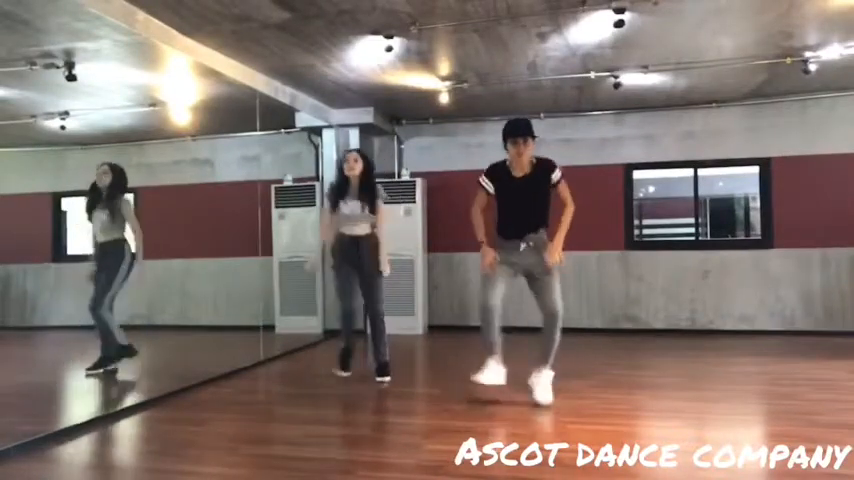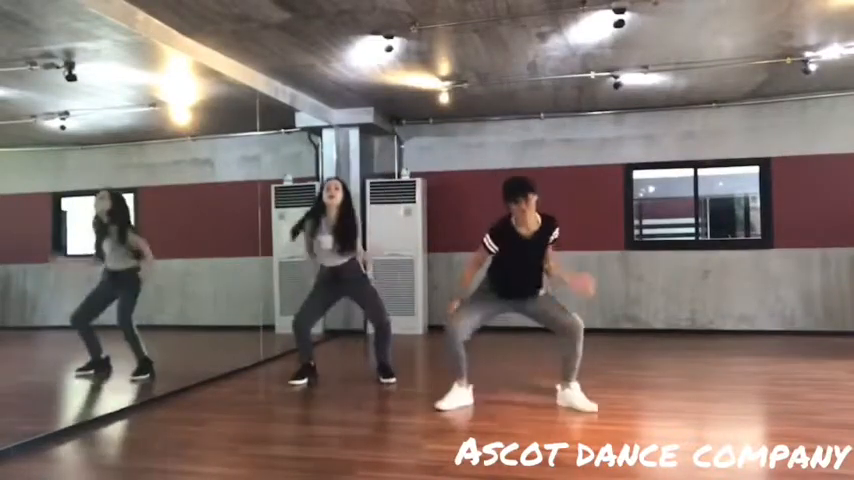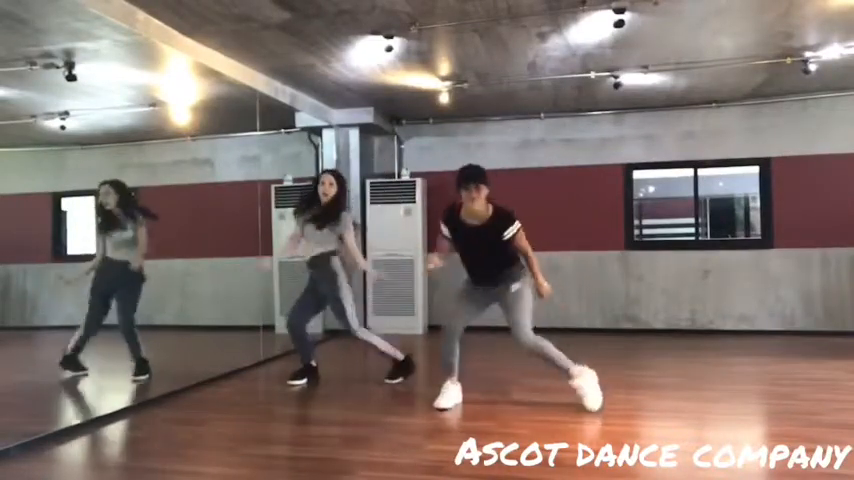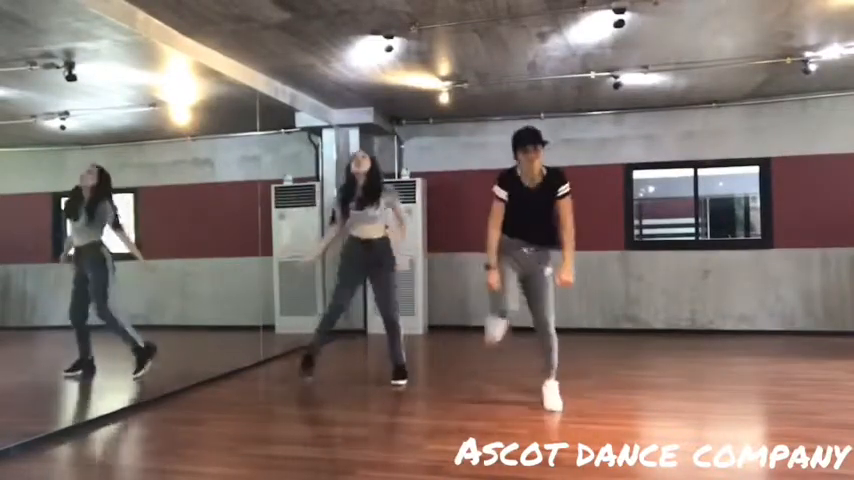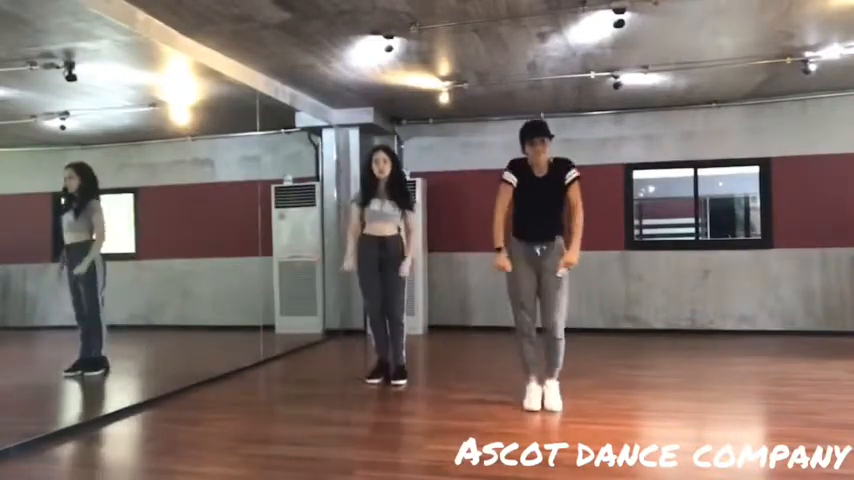
dt=0.5s
person 1, frame 1
left shoulder: (547, 169)
right shoulder: (495, 173)
left elbow: (568, 205)
right elbow: (477, 209)
left wrist: (557, 242)
right wrist: (483, 245)
left hip: (538, 248)
right hip: (504, 249)
left knee: (553, 311)
right knee: (489, 304)
left ankle: (542, 373)
right ankle: (495, 364)
person 1, frame 2
left shoulder: (549, 225)
right shoulder: (500, 232)
left elbow: (547, 264)
right elbow: (475, 262)
left wrist: (570, 279)
right wrist: (459, 298)
left hip: (532, 295)
right hip: (493, 294)
left knee: (574, 326)
right knee: (454, 329)
left ankle: (568, 389)
right ankle: (462, 388)
person 1, frame 3
left shoulder: (502, 218)
right shoulder: (451, 218)
left elbow: (525, 250)
right elbow: (442, 249)
left wrist: (540, 281)
right wrist: (434, 259)
left hip: (511, 280)
right hip: (477, 284)
left knee: (523, 336)
right knee: (451, 328)
left ankle: (579, 375)
right ankle: (452, 385)
person 1, frame 4
left shoulder: (557, 179)
right shoulder: (505, 181)
left elbow: (566, 224)
right elbow: (494, 226)
left wrist: (568, 265)
right wrist: (490, 267)
left hip: (539, 255)
right hip: (509, 251)
left knee: (546, 324)
right knee: (504, 308)
left ankle: (550, 383)
right ankle: (497, 315)
person 1, frame 5
left shoulder: (564, 168)
right shoulder: (515, 169)
left elbow: (576, 210)
right elbow: (500, 211)
left wrist: (574, 248)
right wrist: (499, 251)
left hip: (553, 252)
right hip: (521, 253)
left knee: (554, 324)
right knee: (524, 323)
left ankle: (551, 382)
right ankle: (533, 383)
person 2, frame 1
left shoulder: (374, 191)
right shoulder: (336, 191)
left elbow: (380, 225)
right elbow: (327, 224)
left wrist: (383, 256)
left hip: (367, 248)
right hip: (343, 248)
left knee: (376, 307)
right knee: (348, 302)
left ankle: (382, 363)
right ankle: (347, 349)
person 2, frame 2
left shoulder: (350, 222)
right shoulder: (313, 222)
left elbow: (357, 251)
right elbow: (311, 250)
left wrist: (365, 257)
left hip: (352, 275)
right hip: (327, 277)
left knee: (381, 320)
right knee: (300, 322)
left ankle: (383, 366)
right ankle: (308, 367)
person 2, frame 3
left shoulder: (340, 216)
right shoulder: (307, 212)
left elbow: (353, 248)
right elbow: (296, 240)
left wrist: (369, 270)
left hip: (331, 270)
right hip: (317, 275)
left knee: (353, 327)
right knee: (294, 321)
left ankle: (401, 361)
right ankle: (309, 367)
person 2, frame 4
left shoulder: (384, 191)
right shoulder: (344, 194)
left elbow: (402, 220)
right elbow: (337, 226)
right wrist: (318, 252)
left hip: (379, 252)
right hip: (353, 252)
left knee: (389, 311)
right knee: (336, 306)
left ankle: (399, 365)
right ankle: (311, 353)
person 2, frame 5
left shoulder: (402, 194)
right shoulder: (362, 194)
left elbow: (411, 229)
right elbow: (354, 227)
left wrist: (408, 258)
right wrist: (349, 255)
left hip: (393, 249)
right hip: (368, 249)
left knee: (395, 310)
right knee: (374, 309)
left ankle: (399, 365)
right ankle: (383, 362)
person 3, frame 1
left shoulder: (119, 202)
right shoulder: (96, 204)
left elbow: (137, 230)
left wrist: (138, 257)
right wrist: (96, 267)
left hip: (118, 255)
right hip: (102, 258)
left knee: (101, 307)
right knee: (98, 308)
left ankle: (124, 347)
right ankle: (109, 357)
person 3, frame 2
left shoulder: (122, 230)
right shoulder: (101, 228)
left elbow: (147, 252)
left wrist: (145, 273)
left hip: (128, 280)
right hip: (108, 279)
left knee: (124, 322)
right knee: (78, 318)
left ankle: (144, 363)
right ankle: (99, 361)
person 3, frame 3
left shoulder: (136, 217)
right shoulder: (104, 224)
left elbow: (142, 245)
right elbow: (100, 255)
left wrist: (138, 258)
right wrist: (79, 276)
left hip: (130, 276)
right hip: (106, 273)
left knee: (126, 323)
right knee: (91, 324)
left ankle: (141, 363)
right ankle: (70, 357)
person 3, frame 4
left shoulder: (101, 205)
right shoulder: (75, 203)
left elbow: (120, 233)
left wrist: (139, 257)
right wrist: (65, 254)
left hip: (96, 257)
right hip: (81, 260)
left knee: (102, 310)
right knee: (76, 313)
left ankle: (142, 350)
right ankle: (85, 360)
person 3, frame 5
left shoulder: (91, 203)
right shoulder: (69, 204)
left elbow: (100, 236)
left wrist: (87, 261)
right wrist: (62, 262)
left hip: (87, 257)
right hip: (72, 257)
left knee: (93, 310)
right knee: (81, 312)
left ankle: (98, 359)
right ankle: (86, 358)
